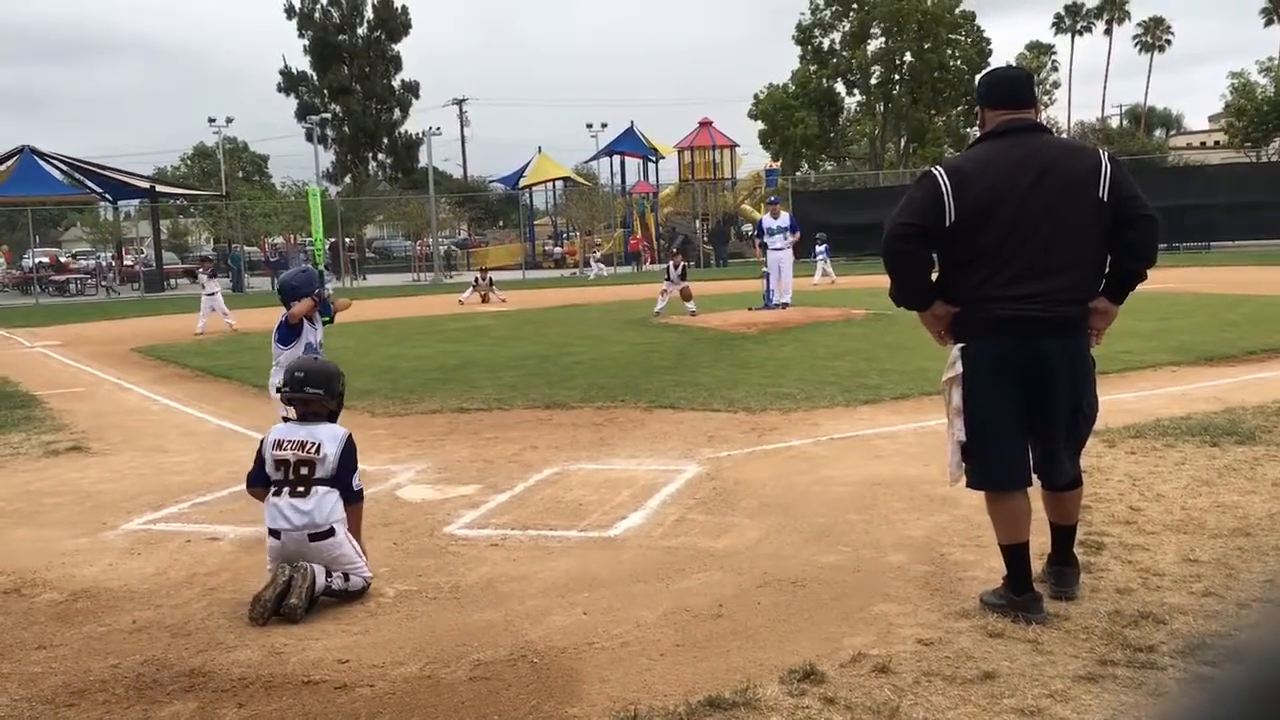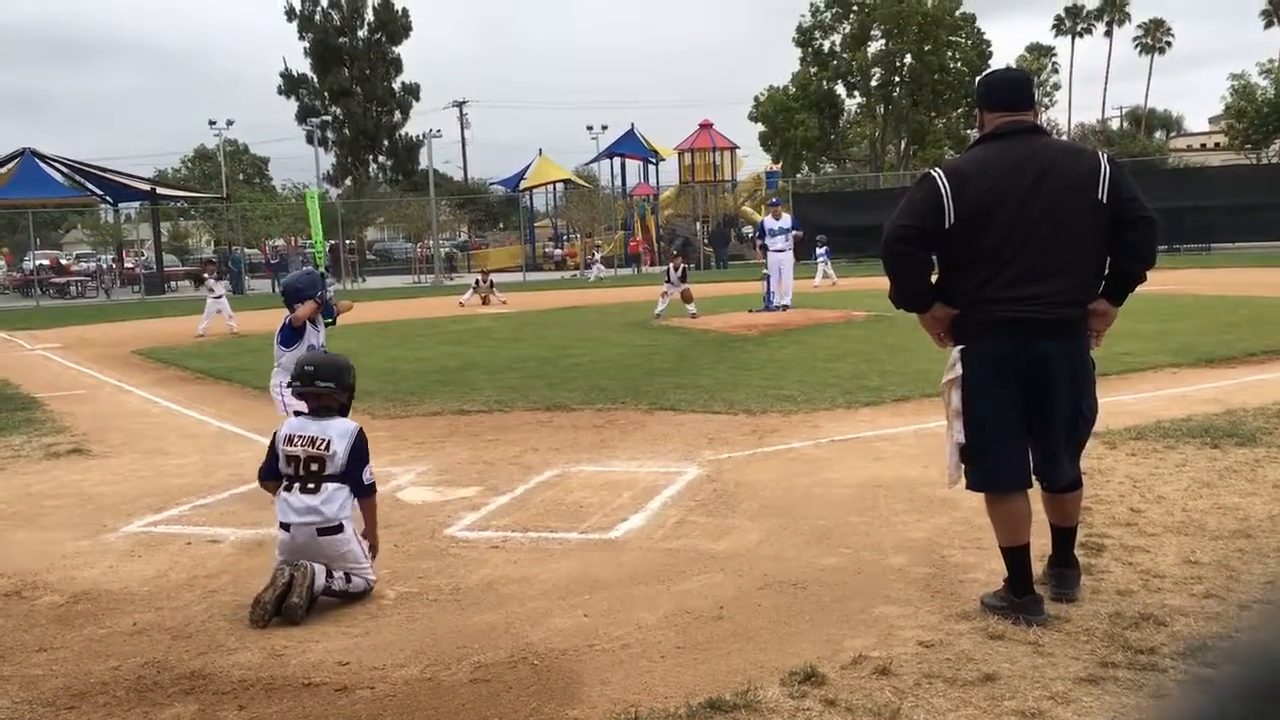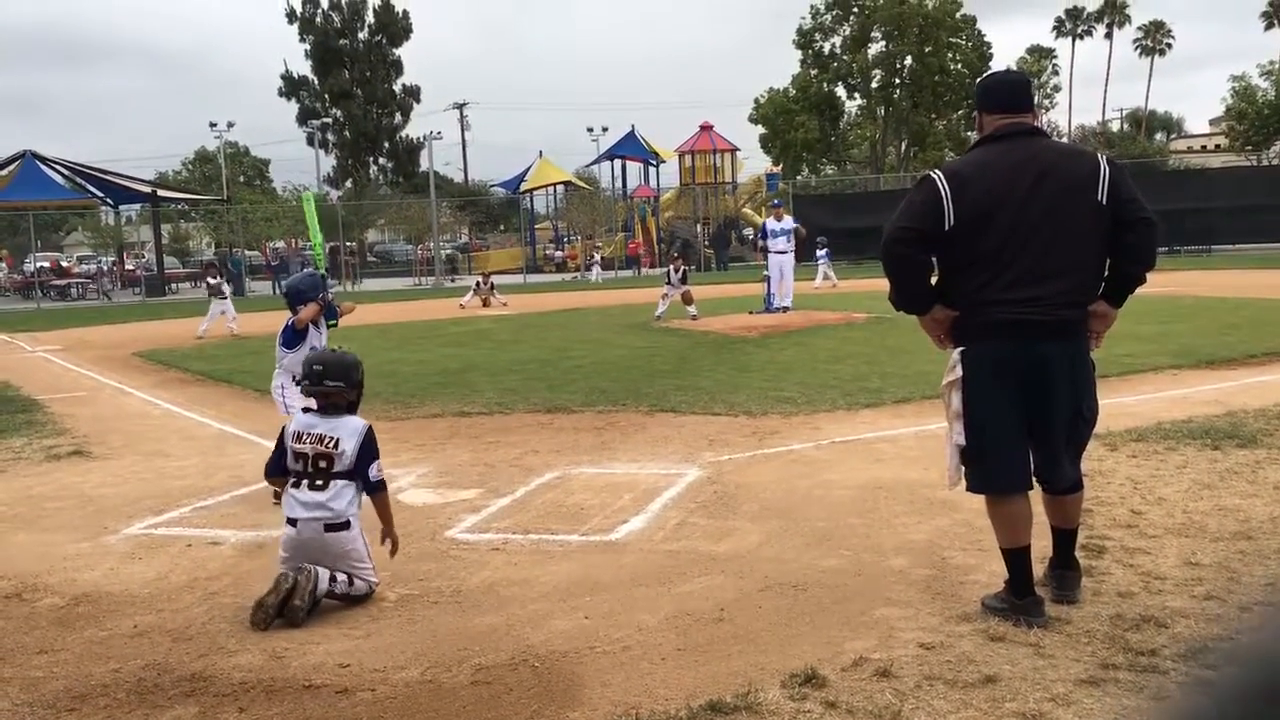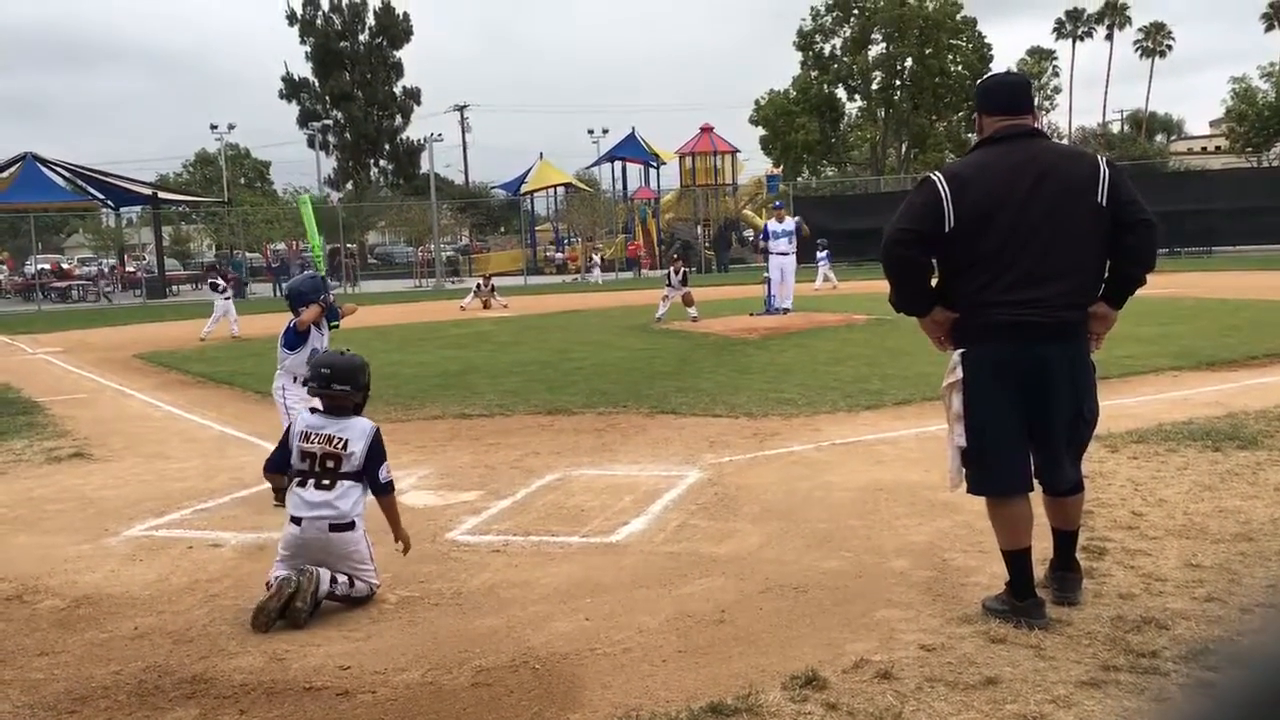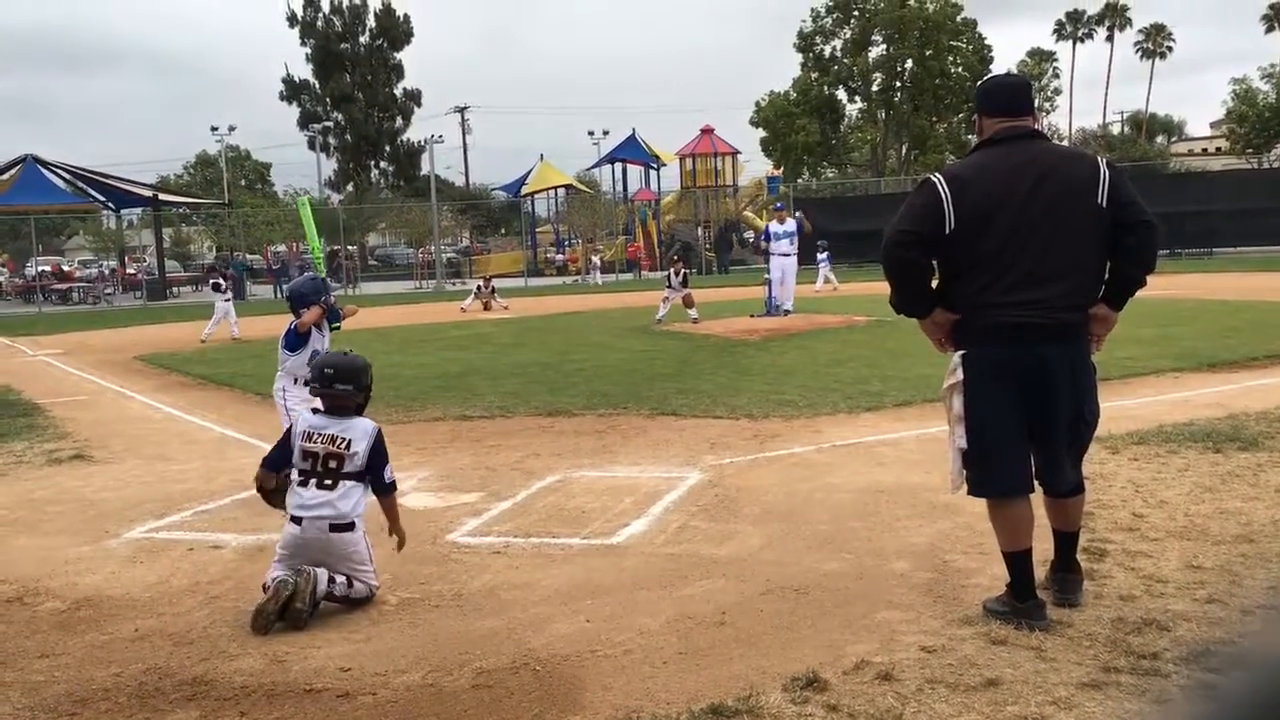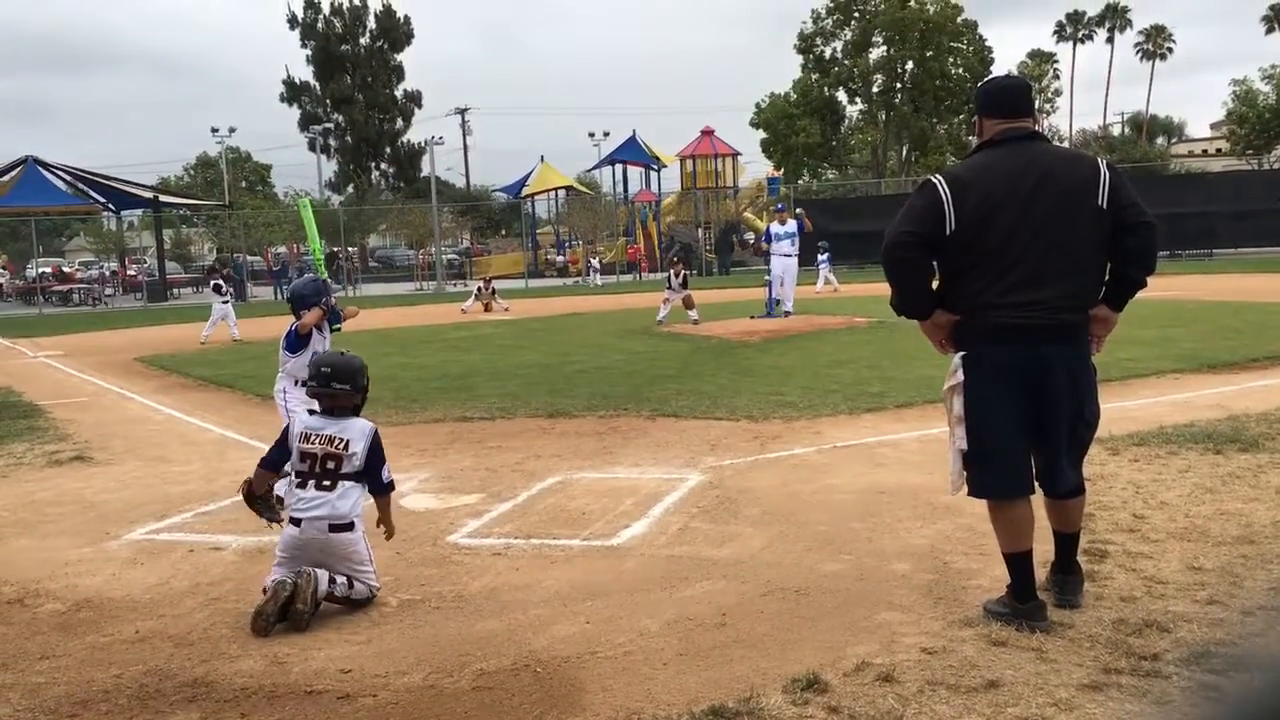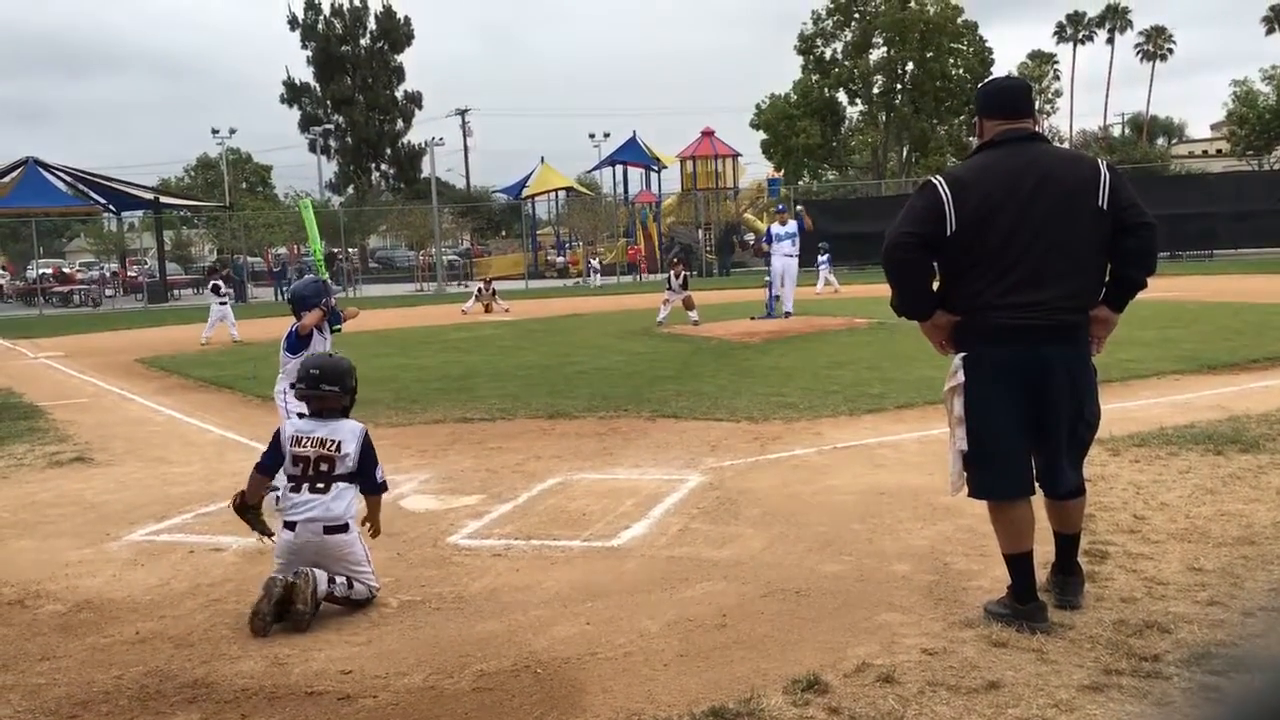
dt=0.1s
person 1, frame 1
left shoulder: (954, 175)
right shoulder: (1093, 164)
left elbow: (900, 240)
right elbow: (1142, 227)
left wrist: (925, 302)
right wrist: (1111, 295)
left hip: (987, 342)
right hip: (1066, 337)
left knee: (1001, 469)
right knee: (1062, 460)
left ankle: (1020, 590)
right ankle: (1063, 566)
person 1, frame 2
left shoulder: (953, 178)
right shoulder: (1092, 166)
left elbow: (900, 243)
right elbow: (1141, 229)
left wrist: (924, 304)
right wrist: (1111, 296)
left hip: (987, 344)
right hip: (1066, 338)
left knee: (1001, 471)
right knee: (1061, 462)
left ankle: (1021, 592)
right ankle: (1064, 568)
person 1, frame 3
left shoulder: (953, 180)
right shoulder: (1091, 168)
left elbow: (899, 245)
right elbow: (1141, 230)
left wrist: (924, 306)
right wrist: (1110, 298)
left hip: (987, 346)
right hip: (1066, 340)
left knee: (1002, 472)
right knee: (1062, 464)
left ankle: (1022, 594)
right ankle: (1065, 570)
person 1, frame 4
left shoulder: (953, 181)
right shoulder: (1092, 170)
left elbow: (900, 246)
right elbow: (1141, 232)
left wrist: (925, 307)
right wrist: (1110, 299)
left hip: (988, 347)
right hip: (1066, 341)
left knee: (1002, 475)
right knee: (1063, 465)
left ankle: (1023, 595)
right ankle: (1066, 571)
person 1, frame 5
left shoulder: (953, 183)
right shoulder: (1091, 171)
left elbow: (899, 248)
right elbow: (1141, 233)
left wrist: (926, 310)
right wrist: (1110, 301)
left hip: (988, 350)
right hip: (1066, 343)
left knee: (1003, 476)
right knee: (1064, 467)
left ankle: (1023, 597)
right ankle: (1067, 573)
person 1, frame 6
left shoulder: (953, 184)
right shoulder: (1092, 172)
left elbow: (900, 249)
right elbow: (1141, 234)
left wrist: (925, 310)
right wrist: (1111, 302)
left hip: (989, 350)
right hip: (1067, 344)
left knee: (1004, 478)
right knee: (1064, 468)
left ankle: (1024, 598)
right ankle: (1067, 573)
person 1, frame 7
left shoulder: (953, 185)
right shoulder: (1092, 173)
left elbow: (900, 249)
right elbow: (1141, 234)
left wrist: (926, 311)
right wrist: (1112, 303)
left hip: (990, 351)
right hip: (1067, 345)
left knee: (1004, 478)
right knee: (1064, 468)
left ankle: (1025, 599)
right ankle: (1068, 574)
person 2, frame 1
left shoulder: (273, 435)
right shoulder: (339, 437)
left elbow: (255, 487)
right elbow: (352, 497)
right wrist: (356, 539)
left hip: (278, 537)
right hip: (322, 535)
left knee: (282, 569)
right knee: (360, 580)
left ankle: (283, 583)
right ankle: (315, 579)
person 2, frame 2
left shoulder: (285, 429)
right shoulder: (350, 432)
left elbow: (266, 482)
right elbow: (365, 490)
right wrist: (371, 532)
left hip: (288, 530)
right hip: (331, 531)
left knee: (287, 571)
right knee: (362, 583)
left ankle: (286, 583)
right ankle: (315, 580)
person 2, frame 3
left shoulder: (294, 425)
right shoulder: (359, 429)
left elbow: (273, 477)
right elbow: (374, 487)
right wrist: (389, 526)
left hip: (295, 527)
right hip: (338, 529)
left knee: (288, 573)
right knee: (365, 585)
left ankle: (288, 585)
right ankle: (317, 582)
person 2, frame 4
left shoulder: (299, 425)
right shoulder: (366, 431)
left elbow: (272, 474)
right elbow: (382, 488)
right wrist: (397, 527)
left hip: (298, 526)
right hip: (342, 529)
left knee: (281, 574)
right knee: (367, 587)
left ankle: (284, 586)
right ankle: (320, 582)
person 2, frame 5
left shoulder: (300, 425)
right shoulder: (368, 431)
left elbow: (266, 473)
right elbow: (384, 488)
left wrist: (272, 486)
right wrist: (395, 524)
left hip: (298, 526)
right hip: (342, 530)
left knee: (278, 576)
right knee: (365, 589)
left ankle: (282, 588)
right ankle: (318, 583)
person 2, frame 6
left shoulder: (297, 426)
right shoulder: (365, 431)
left elbow: (266, 471)
right elbow: (381, 487)
left wrist: (256, 494)
right wrist: (385, 518)
left hip: (298, 527)
right hip: (342, 530)
left knee: (276, 579)
right knee: (366, 589)
left ankle: (281, 590)
right ankle: (318, 583)
person 2, frame 7
left shoulder: (288, 429)
right shoulder: (356, 432)
left elbow: (261, 476)
right elbow: (374, 488)
left wrist: (250, 504)
right wrist: (374, 516)
left hip: (292, 530)
right hip: (336, 532)
left knee: (281, 578)
right knee: (365, 590)
left ankle: (281, 589)
right ankle: (317, 584)
person 3, frame 1
left shoulder: (317, 316)
right shoulder: (288, 323)
left elbow: (345, 302)
right elbow: (296, 312)
left wrist: (326, 302)
right wrist: (316, 297)
person 3, frame 2
left shoulder: (319, 319)
right shoulder: (292, 323)
left elbow: (348, 305)
right elbow: (300, 316)
left wrist: (330, 306)
right wrist: (318, 300)
right hip: (288, 388)
person 3, frame 3
left shoulder: (321, 319)
right shoulder: (293, 327)
left elbow: (350, 306)
right elbow: (302, 317)
left wrist: (332, 307)
right wrist: (321, 301)
right hip: (289, 388)
person 3, frame 4
left shoulder: (323, 321)
right shoulder: (296, 328)
left elbow: (352, 308)
right elbow: (304, 320)
left wrist: (334, 309)
right wrist: (322, 302)
left hip: (309, 388)
right hip: (290, 388)
person 3, frame 5
left shoulder: (324, 322)
right shoulder: (297, 329)
left elbow: (353, 310)
right elbow: (306, 321)
left wrist: (335, 310)
right wrist: (323, 305)
right hip: (290, 392)
person 3, frame 6
left shoulder: (325, 323)
right shoulder: (297, 331)
left elbow: (354, 311)
right elbow: (305, 323)
left wrist: (335, 311)
right wrist: (324, 306)
left hip: (309, 391)
right hip: (291, 391)
right ankle: (283, 494)
person 3, frame 7
left shoulder: (325, 324)
right shoulder: (299, 330)
left elbow: (354, 312)
right elbow: (306, 314)
left wrist: (336, 312)
right wrist: (323, 306)
right hip: (292, 393)
